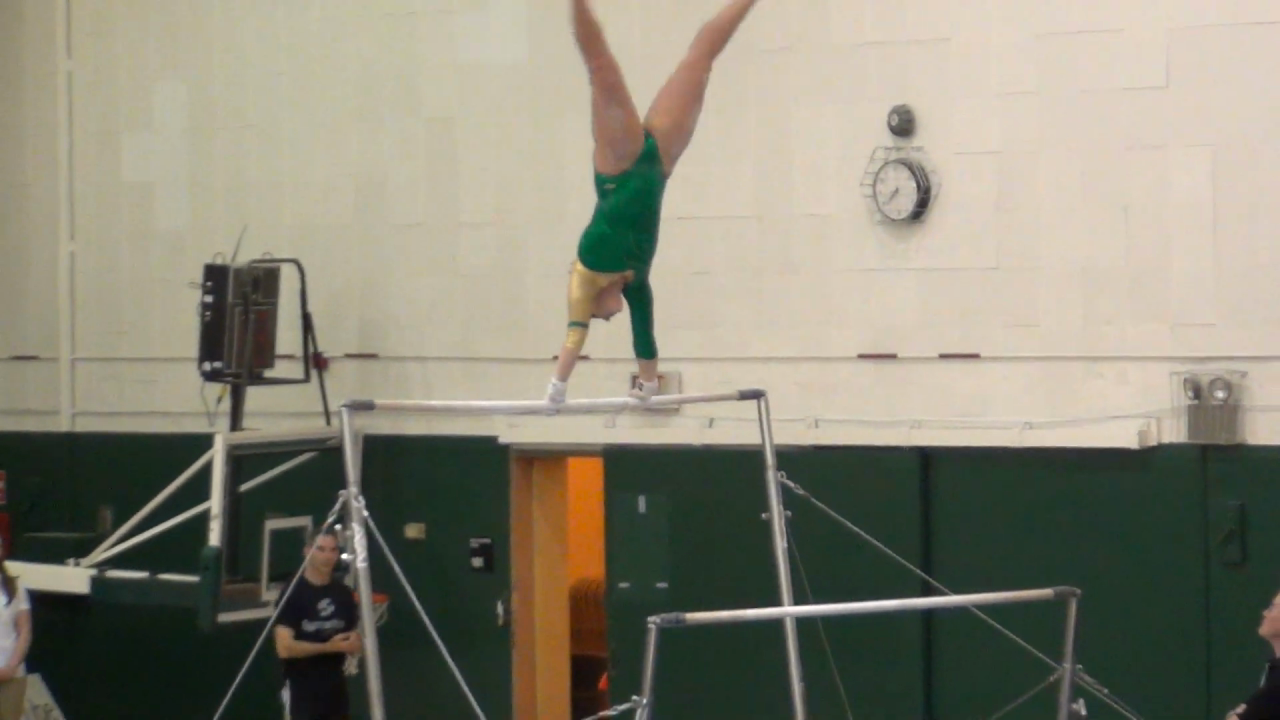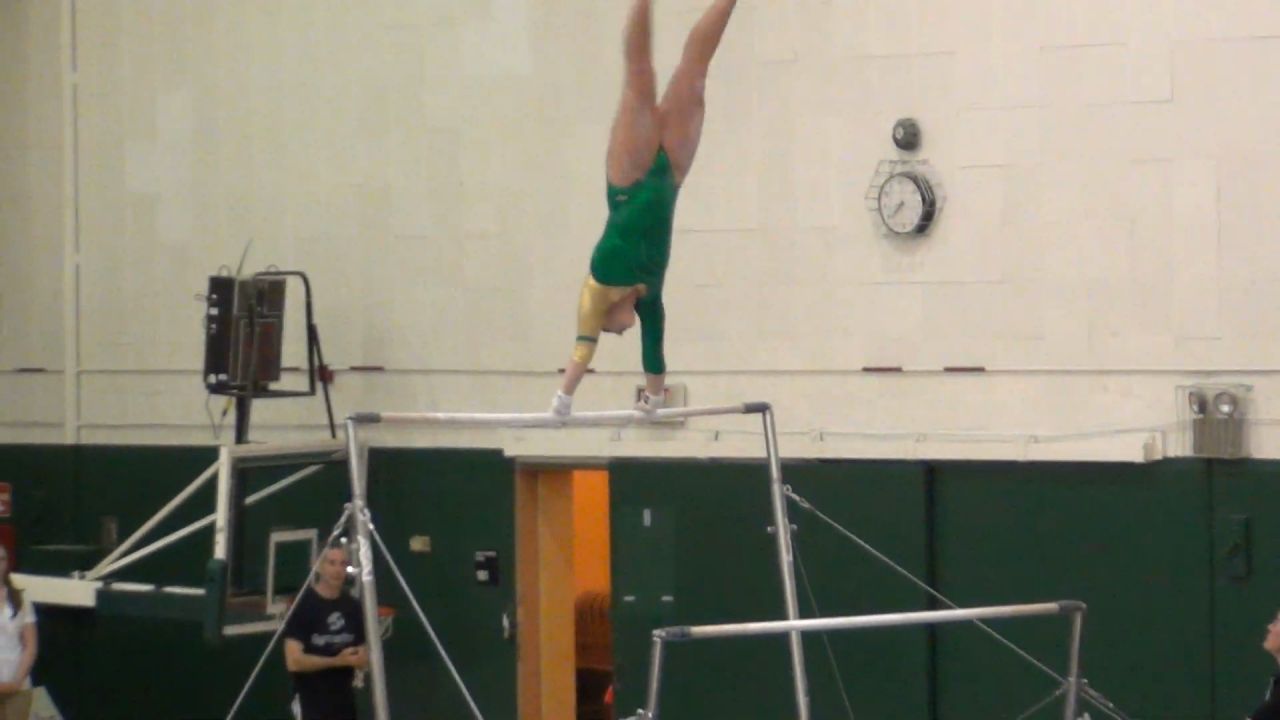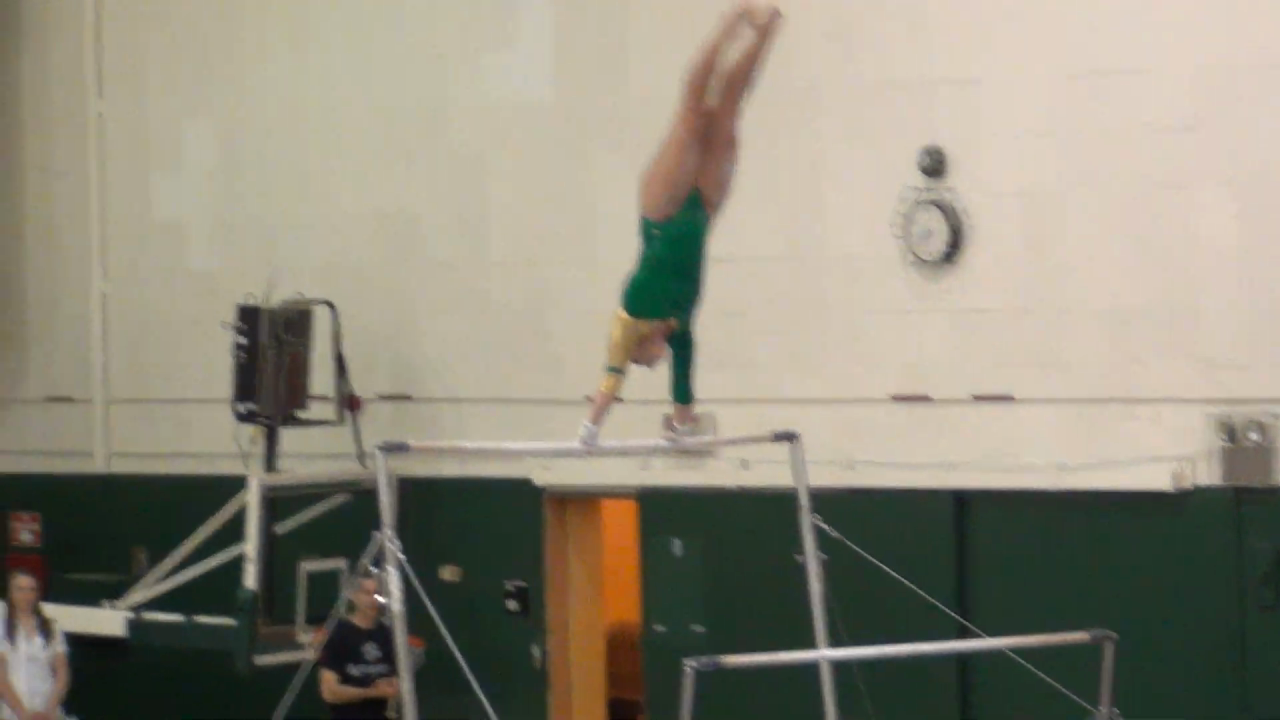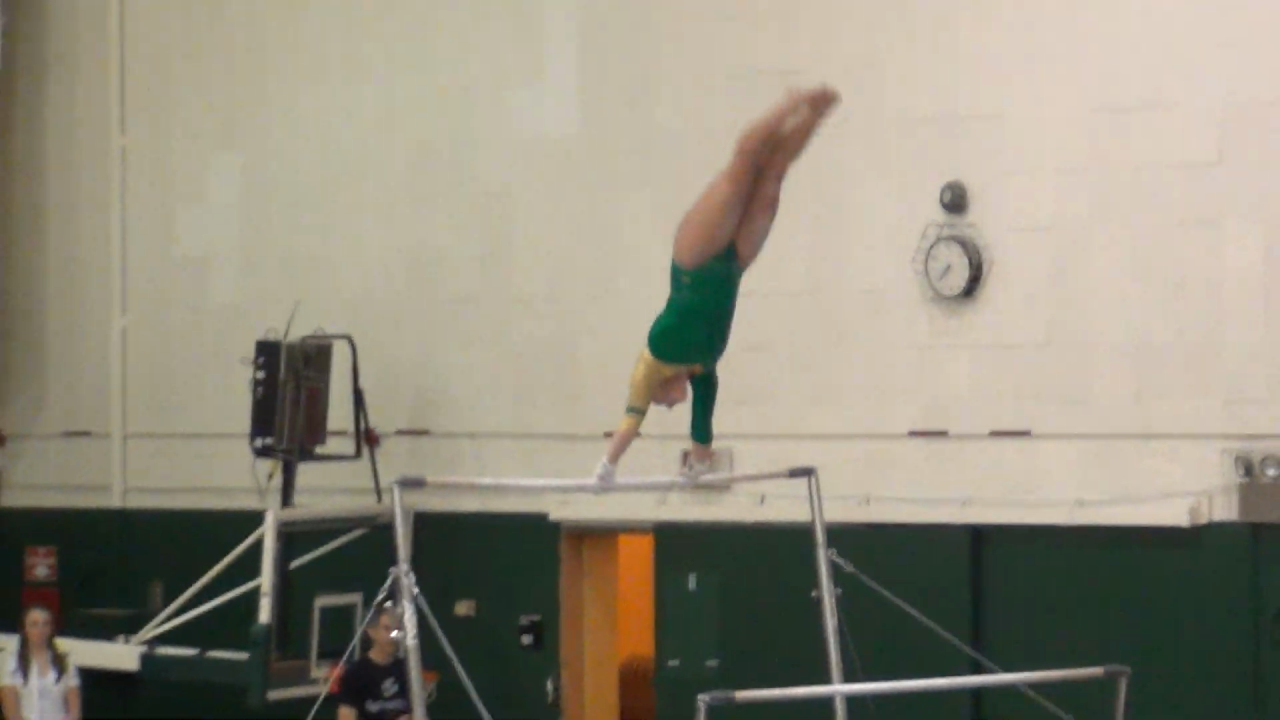
dt=0.1s
person 1, frame 1
left shoulder: (591, 275)
right shoulder: (633, 275)
left elbow: (574, 334)
right elbow: (644, 334)
right wrist: (648, 382)
left hip: (625, 177)
right hip: (647, 166)
left knee: (604, 75)
person 1, frame 2
left shoulder: (619, 291)
right shoulder: (644, 290)
left elbow: (582, 349)
right elbow: (653, 349)
left hip: (637, 185)
right hip: (659, 181)
right knee: (692, 75)
person 1, frame 3
right shoulder: (670, 322)
left elbow: (611, 377)
left hip: (669, 221)
right hip: (691, 210)
left knee: (696, 113)
right knee: (720, 127)
person 1, frame 4
left shoulder: (657, 364)
right shoulder: (698, 366)
left elbow: (631, 421)
right elbow: (702, 421)
left wrist: (606, 469)
right wrist: (698, 463)
left hip: (701, 268)
right hip: (724, 262)
